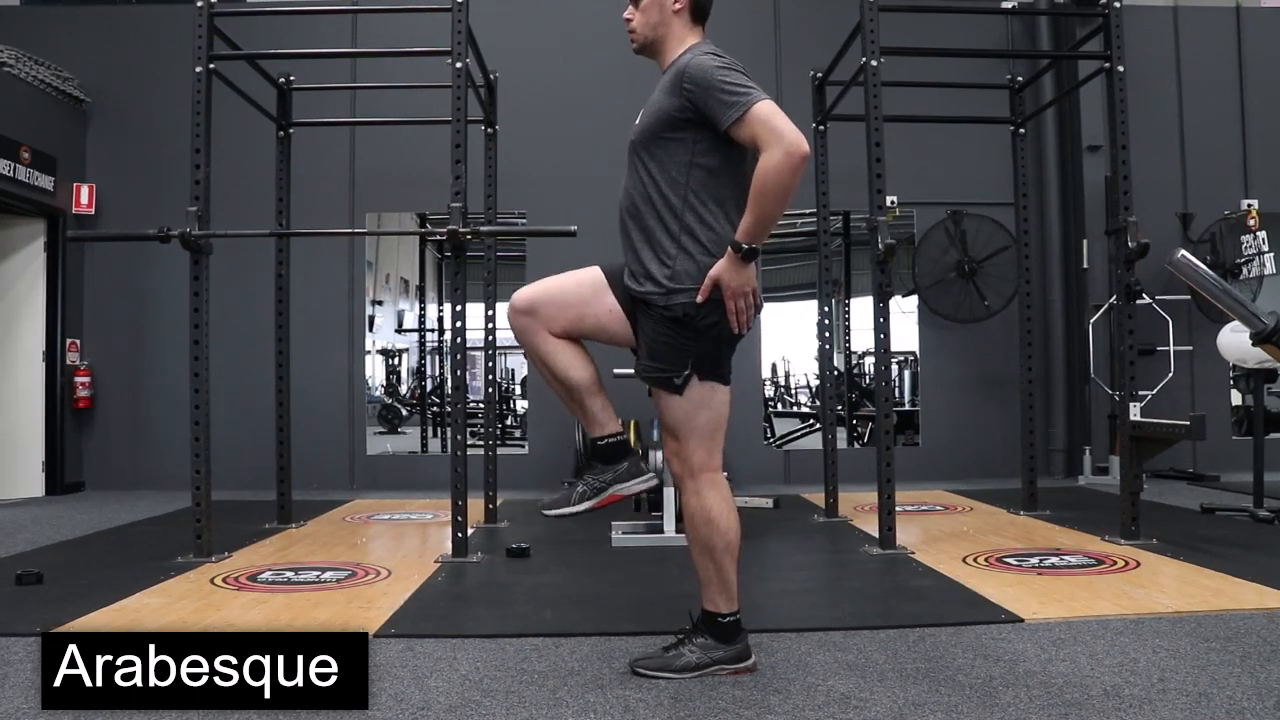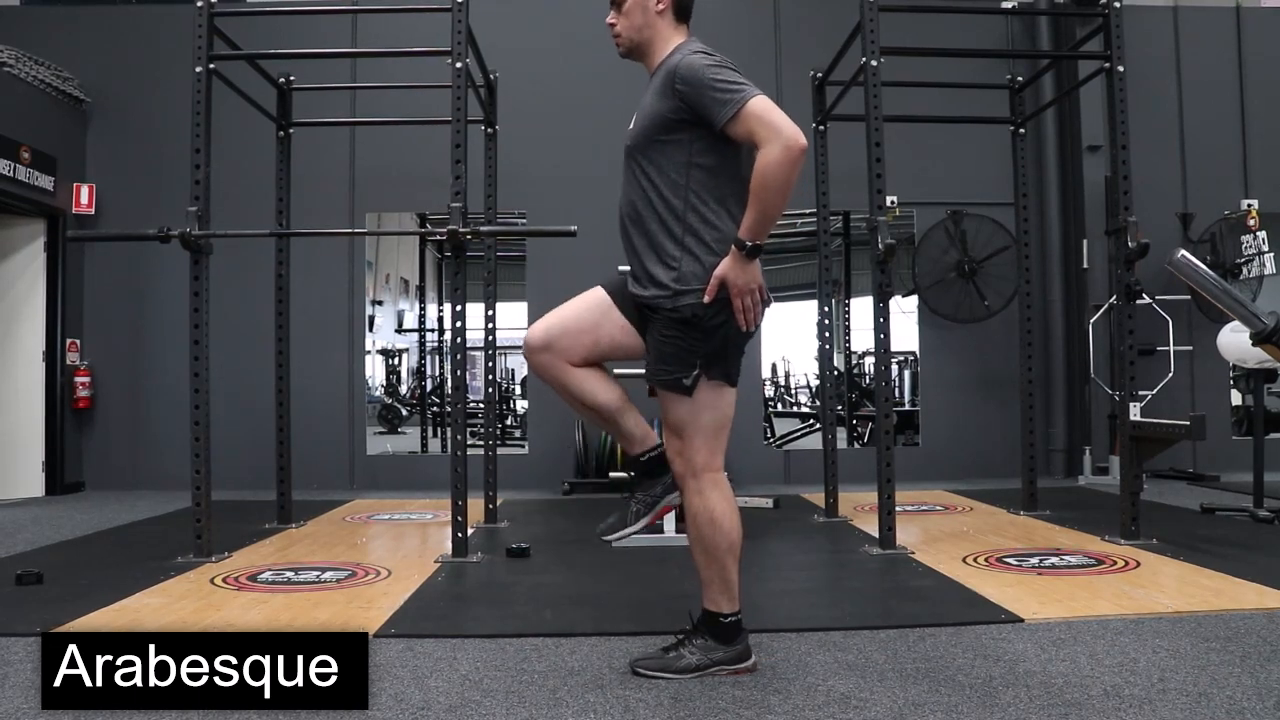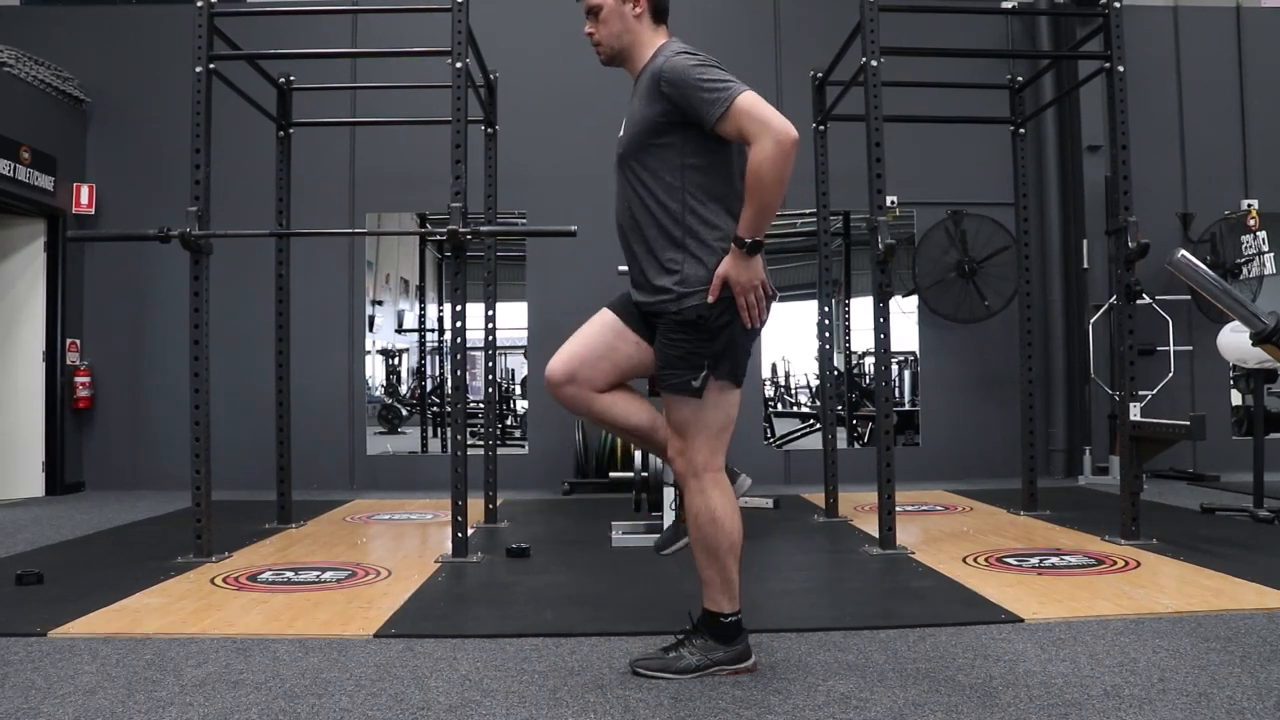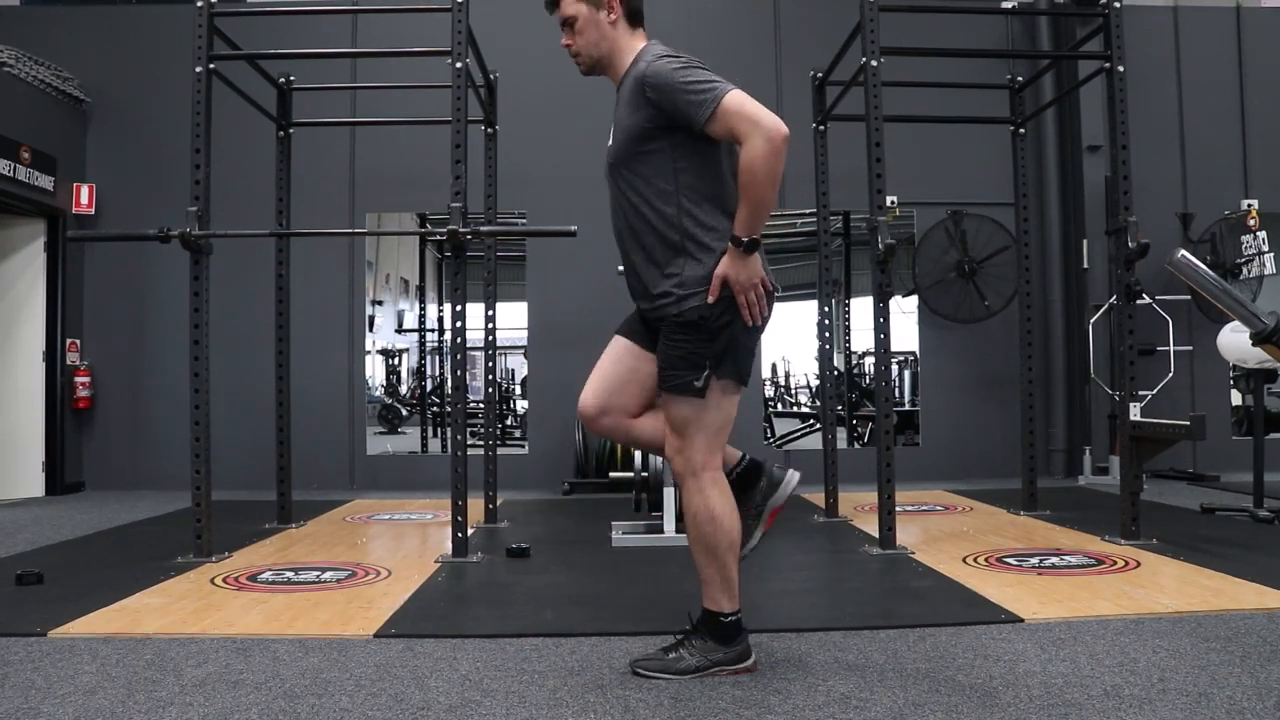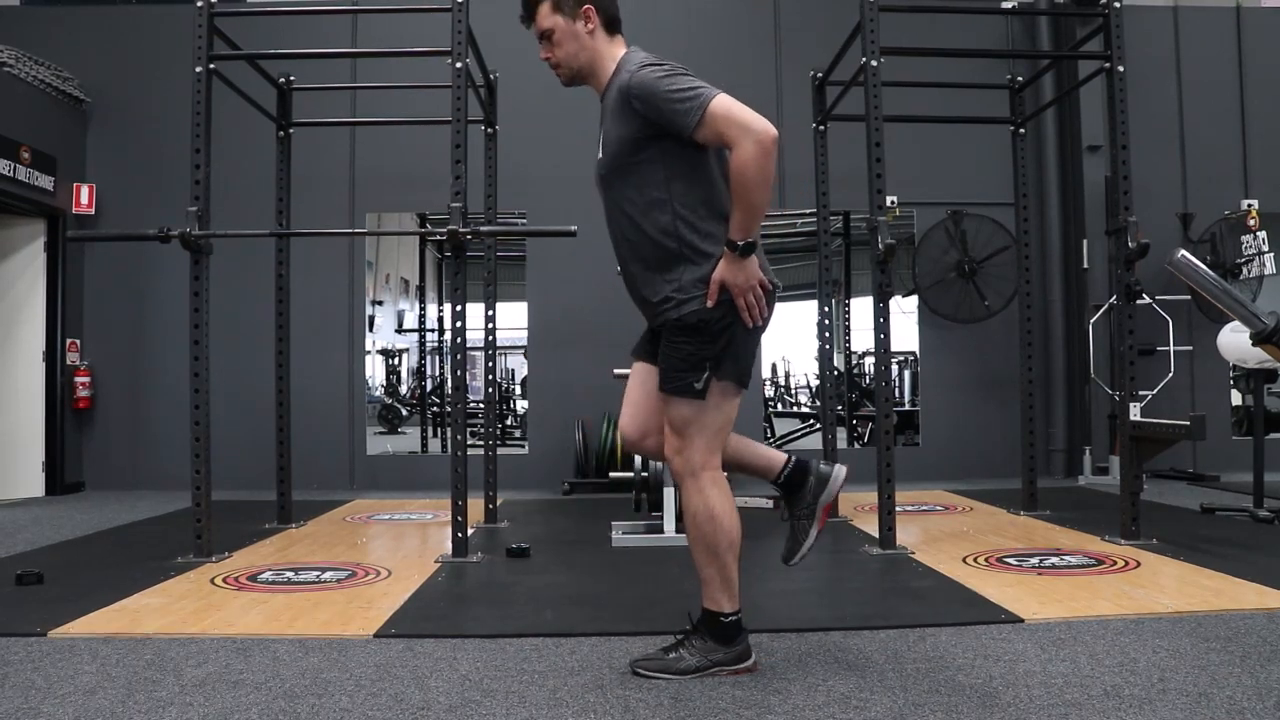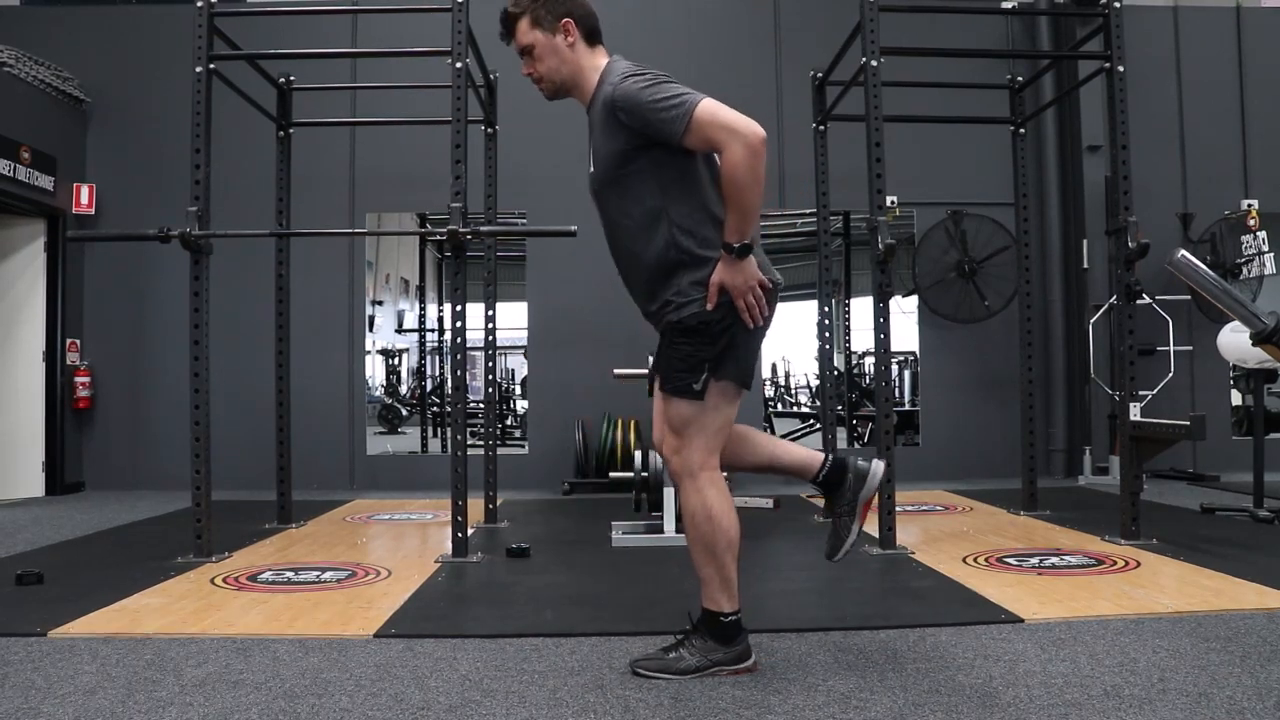
dt=0.2s
person 1, frame 1
left shoulder: (701, 68)
right shoulder: (678, 81)
left elbow: (788, 148)
left wrist: (742, 253)
left hip: (693, 292)
right hip: (655, 285)
left knee: (694, 466)
right knee: (531, 309)
left ankle: (723, 635)
right ankle: (612, 454)
person 1, frame 2
left shoulder: (691, 68)
right shoulder: (668, 82)
left elbow: (785, 142)
left wrist: (745, 251)
left hip: (700, 292)
right hip: (660, 288)
left knee: (698, 465)
right knee: (546, 345)
left ankle: (723, 635)
right ankle: (654, 466)
person 1, frame 3
left shoulder: (676, 69)
right shoulder: (653, 84)
left elbow: (777, 137)
left wrist: (744, 250)
left hip: (705, 293)
right hip: (665, 291)
left knee: (696, 463)
right knee: (569, 377)
left ankle: (724, 636)
right ankle: (708, 474)
person 1, frame 4
left shoulder: (660, 73)
right shoulder: (635, 89)
left elbow: (766, 134)
left wrist: (742, 248)
left hip: (707, 293)
right hip: (672, 296)
left knee: (693, 462)
right knee: (603, 411)
left ankle: (723, 637)
right ankle: (750, 479)
person 1, frame 5
left shoulder: (643, 80)
right shoulder: (618, 97)
left elbow: (755, 136)
left wrist: (740, 251)
left hip: (711, 294)
right hip: (682, 297)
left knee: (692, 459)
right knee: (641, 436)
left ankle: (723, 636)
right ankle: (795, 476)
person 1, frame 6
left shoulder: (628, 91)
right shoulder: (607, 107)
left elbow: (744, 138)
left wrist: (737, 253)
left hip: (713, 296)
right hip: (690, 299)
left knee: (690, 459)
right knee: (684, 446)
left ankle: (723, 636)
right ankle: (836, 474)
